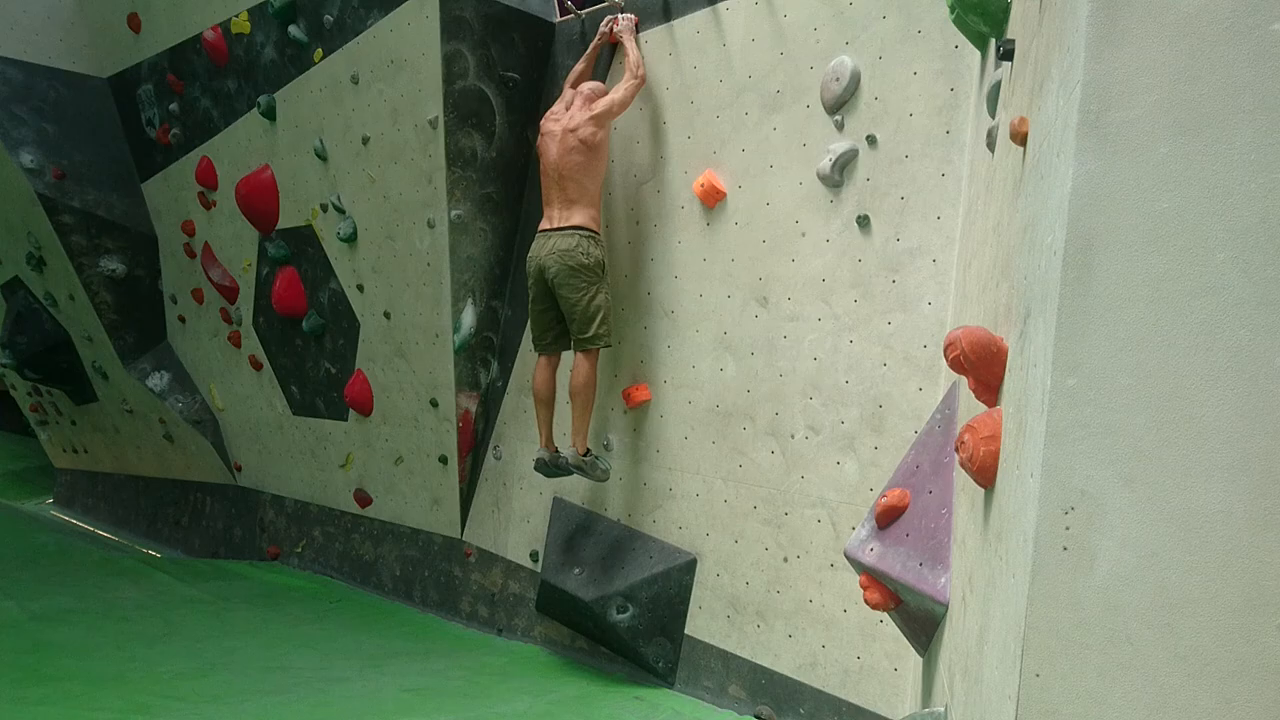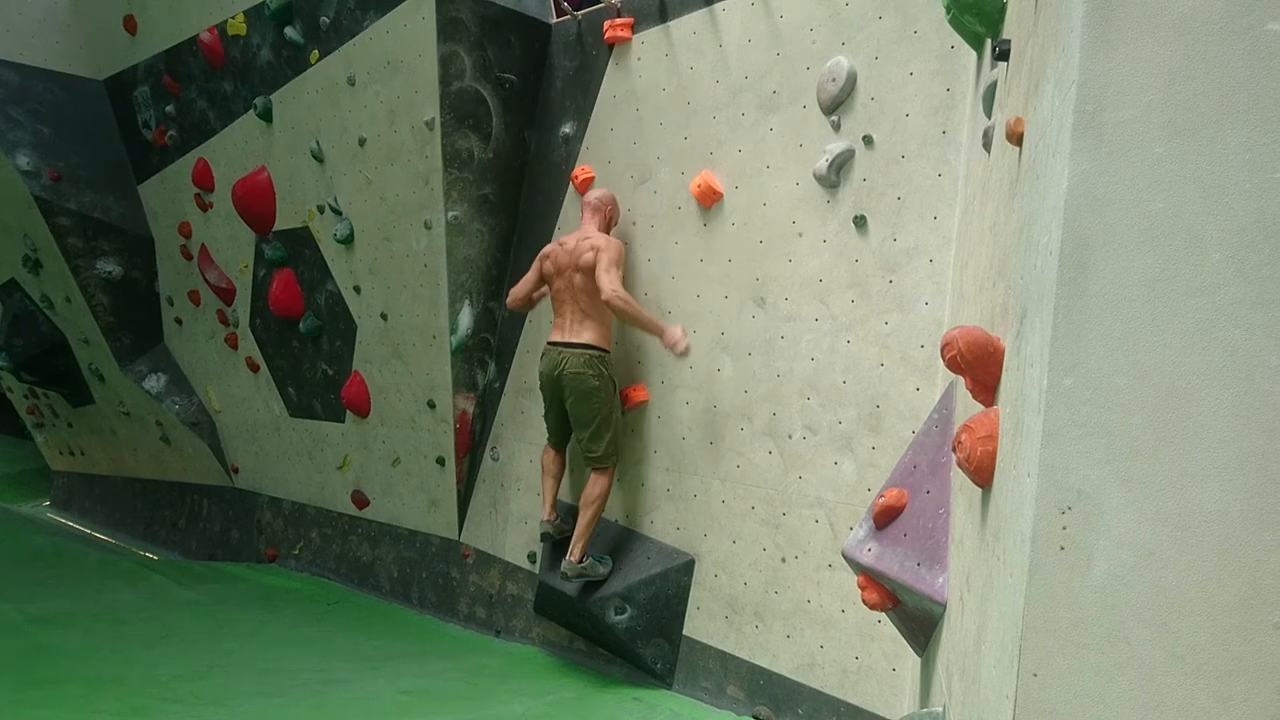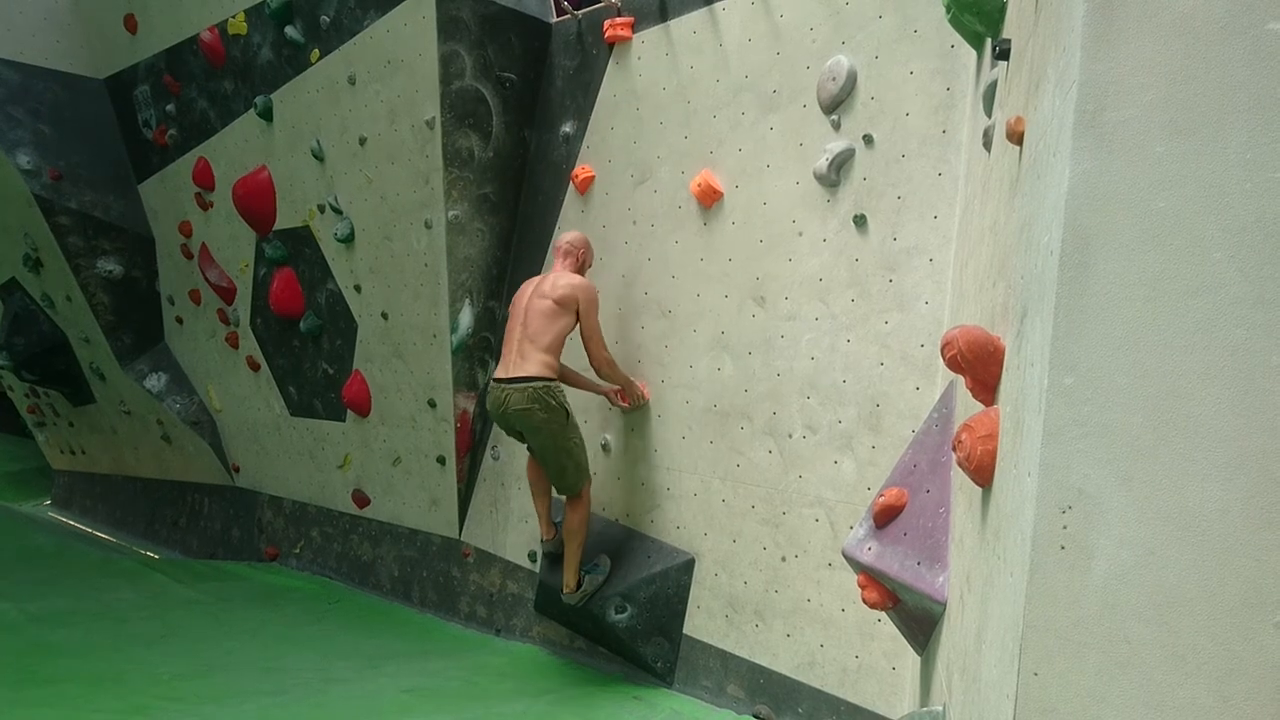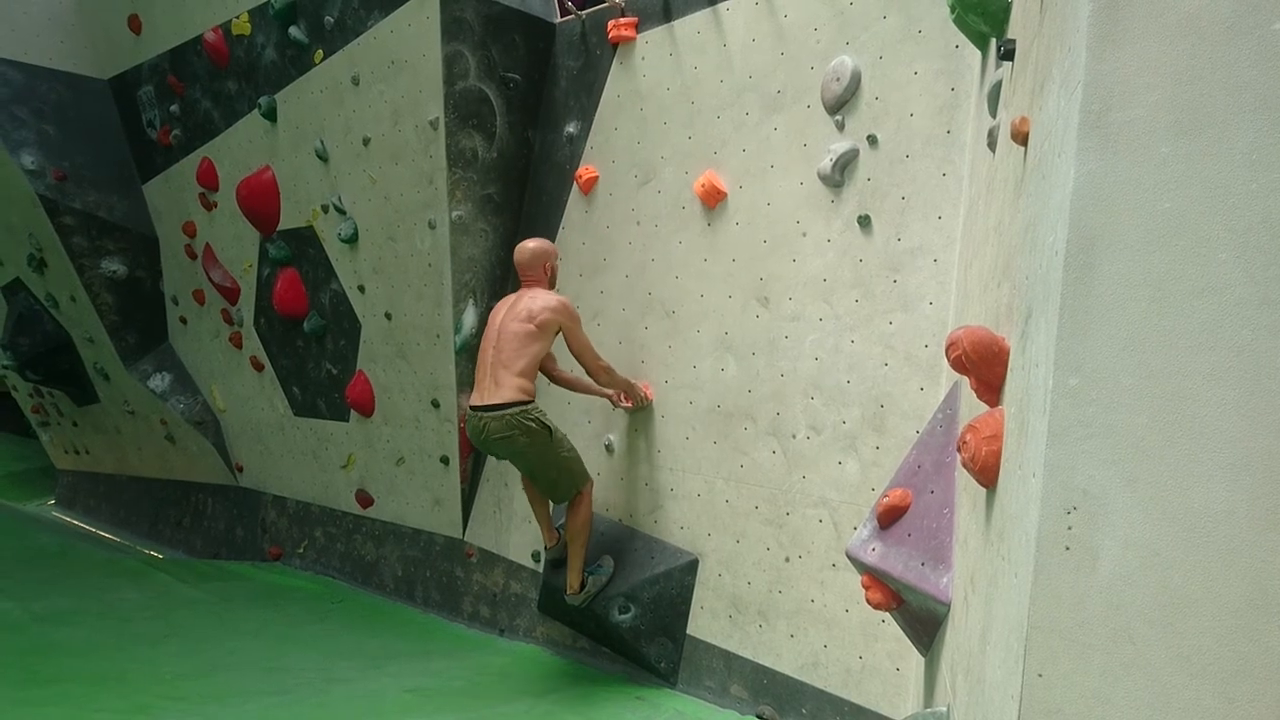
dt=0.4s
person 1, frame 1
left shoulder: (550, 123)
right shoulder: (593, 118)
left elbow: (573, 81)
right elbow: (636, 77)
left wrist: (600, 42)
right wrist: (626, 38)
left hip: (540, 248)
right hip: (576, 247)
left knee: (546, 354)
right knee: (586, 350)
left ankle: (546, 450)
right ankle: (578, 451)
person 1, frame 2
left shoulder: (551, 251)
right shoulder: (606, 245)
left elbow: (514, 301)
right elbow: (611, 294)
right wrist: (663, 330)
left hip: (551, 357)
right hip: (587, 361)
left knee: (556, 441)
right knee: (602, 464)
left ankle: (548, 517)
right ankle: (576, 557)
person 1, frame 3
left shoulder: (526, 288)
right shoulder: (580, 287)
right elbow: (600, 359)
left wrist: (603, 390)
right wrist: (629, 385)
left hip: (497, 395)
right hip: (534, 396)
left knee: (539, 450)
right knee: (578, 489)
left ankle: (549, 535)
right ankle: (574, 584)
person 1, frame 4
left shoulder: (503, 306)
right shoulder: (557, 306)
right elbow: (597, 370)
left wrist: (605, 393)
right wrist: (630, 388)
left hip: (476, 422)
right hip: (513, 419)
left knee: (534, 460)
right knee: (580, 490)
left ankle: (551, 541)
right ankle: (576, 584)
